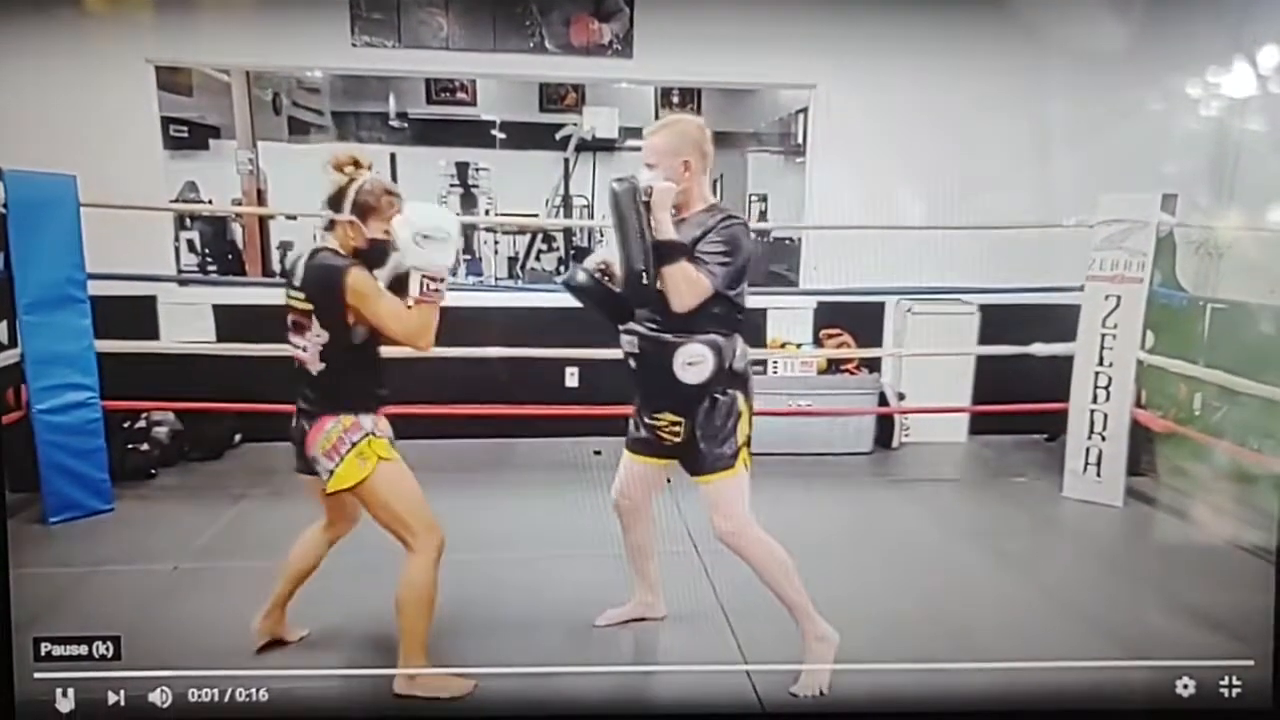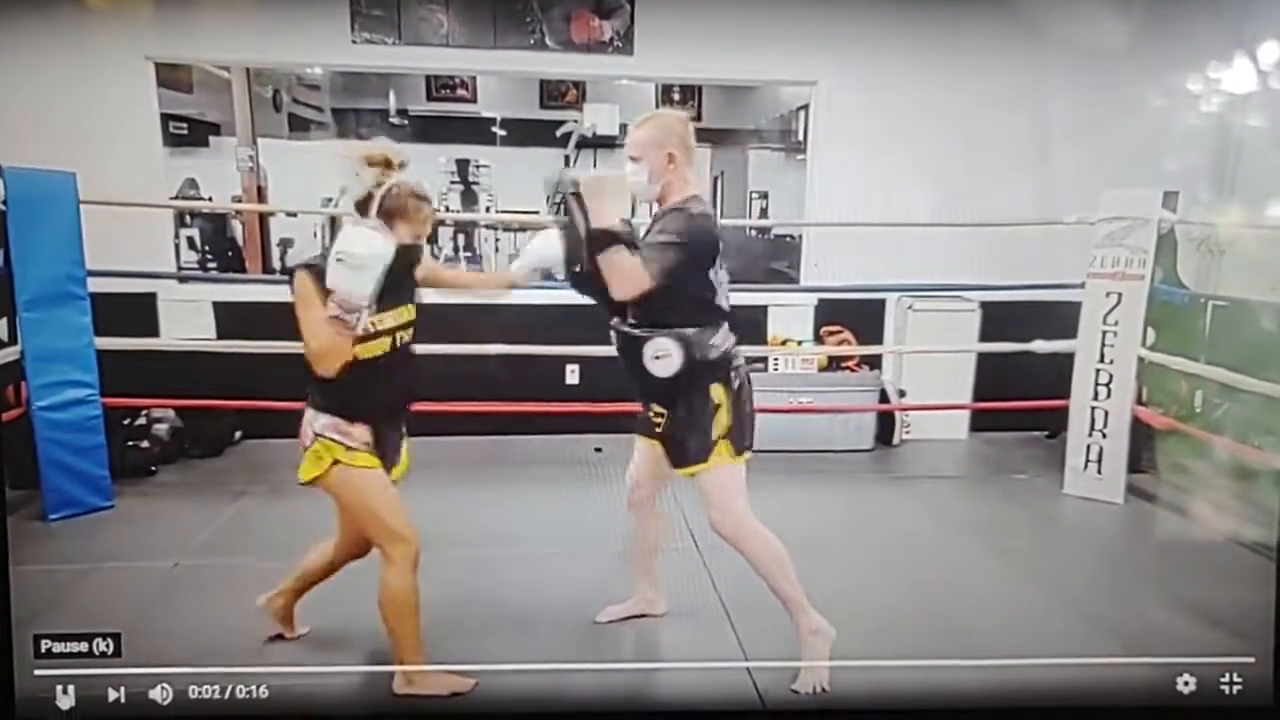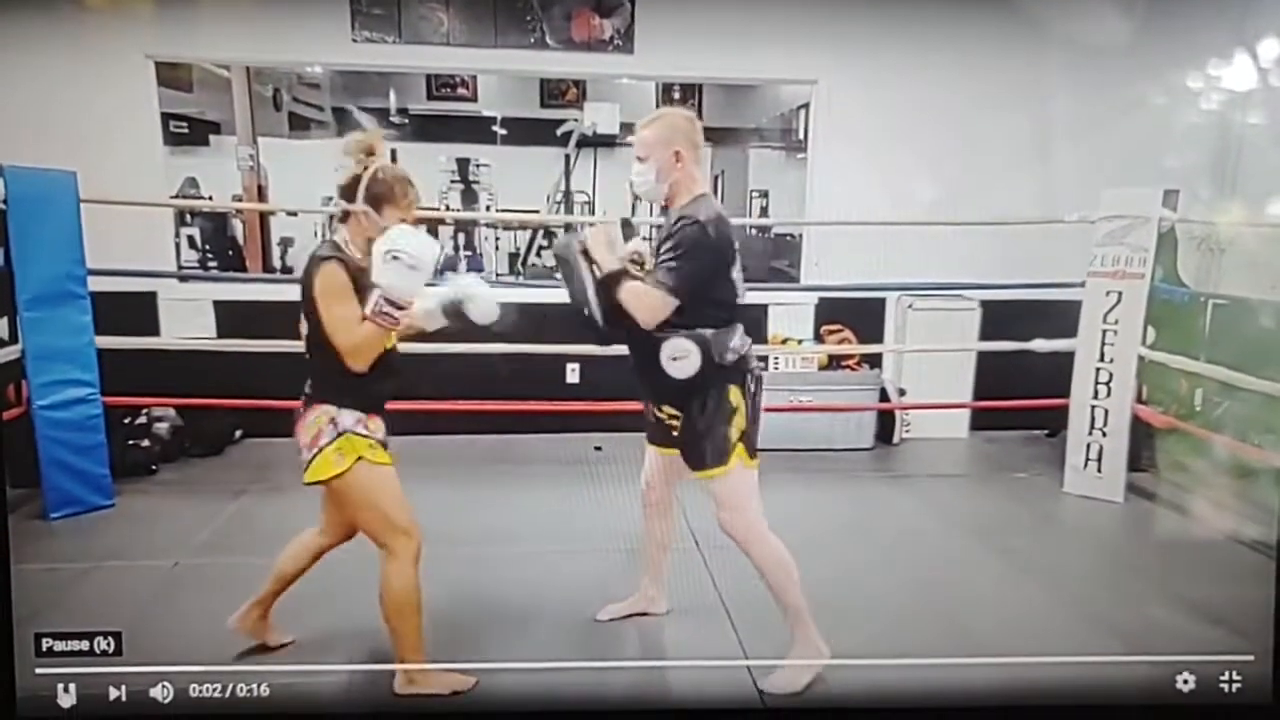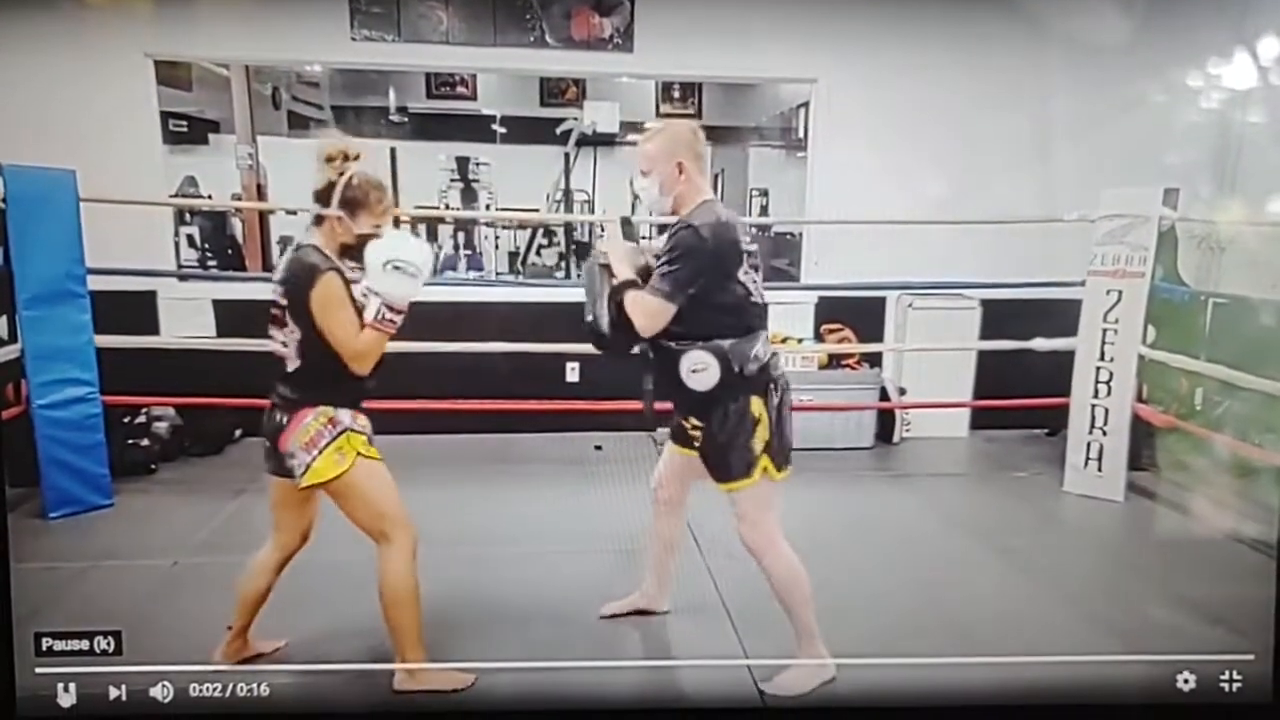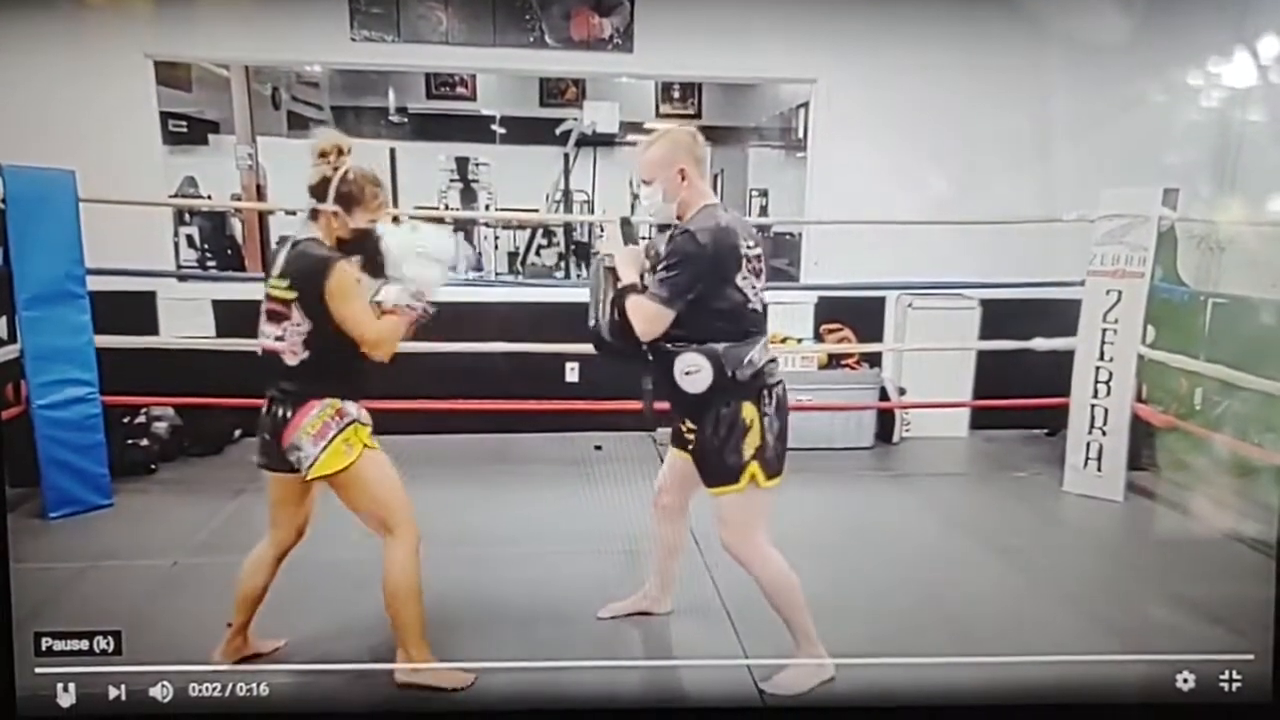
dt=0.2s
person 1, frame 1
left shoulder: (726, 230)
right shoulder: (668, 224)
left elbow: (685, 296)
right elbow: (647, 295)
left wrist: (661, 225)
right wrist: (610, 274)
left hip: (712, 398)
right hip: (660, 394)
left knee: (732, 525)
right knee: (628, 498)
left ankle: (817, 634)
right ankle: (648, 598)
person 1, frame 2
left shoulder: (691, 222)
right shoulder: (669, 217)
left elbow: (628, 286)
right elbow: (633, 287)
left wrist: (600, 216)
right wrist: (594, 253)
left hip: (705, 387)
right hip: (665, 387)
left knee: (730, 518)
right knee: (640, 490)
left ankle: (811, 627)
right ankle: (648, 594)
person 1, frame 3
left shoulder: (698, 226)
right shoulder: (690, 218)
left elbow: (650, 312)
right elbow: (660, 296)
left wrist: (606, 260)
right wrist: (621, 269)
left hip: (717, 390)
right hip: (682, 387)
left knee: (741, 521)
right knee: (655, 491)
left ankle: (809, 643)
right ankle: (652, 593)
person 1, frame 4
left shoulder: (696, 234)
right shoulder: (716, 223)
left elbow: (648, 320)
left wrist: (622, 270)
right wrist: (641, 275)
left hip: (741, 400)
right hip: (710, 395)
left knee: (759, 533)
right knee: (666, 489)
left ankle: (815, 653)
right ankle: (655, 592)
person 1, frame 5
left shoulder: (695, 240)
right shoulder: (732, 228)
left elbow: (648, 326)
left wrist: (628, 274)
right wrist: (650, 277)
left hip: (737, 406)
right hip: (716, 399)
left knee: (743, 540)
right knee: (669, 494)
left ankle: (813, 654)
right ankle: (657, 594)
person 2, frame 1
left shoulder: (311, 264)
right shoulder: (347, 276)
right elbow: (419, 337)
left wrist: (397, 270)
right wrist: (431, 269)
left hip: (318, 423)
right hip: (349, 429)
left knee: (337, 521)
right knee: (426, 541)
left ankle: (272, 619)
right ankle: (413, 670)
person 2, frame 2
left shoulder: (401, 264)
right shoulder: (313, 275)
left elbow: (476, 280)
right elbow: (326, 363)
right wrist: (348, 297)
left hip: (382, 427)
right hip: (338, 433)
left knee: (357, 539)
right knee: (403, 546)
left ankle: (282, 602)
right ankle: (412, 672)
person 2, frame 3
left shoulder: (365, 262)
right shoulder: (332, 269)
left elbow: (384, 332)
right elbow: (358, 355)
left wrist: (434, 308)
right wrist: (396, 293)
left hip: (353, 420)
right hip: (340, 424)
left knee: (335, 528)
right knee: (404, 542)
left ankle: (254, 617)
right ankle: (413, 672)
person 2, frame 4
left shoulder: (302, 260)
right shoulder: (323, 277)
right elbow: (360, 357)
left wrist: (380, 293)
right wrist: (391, 297)
left hip: (293, 420)
right hip: (326, 425)
left knee: (287, 539)
right knee: (399, 538)
left ankle: (234, 643)
right ankle: (412, 667)
person 2, frame 5
left shoulder: (291, 255)
right shoulder: (331, 268)
right elbow: (378, 345)
left wrist: (383, 287)
right wrist: (413, 292)
left hip: (283, 414)
right hip: (326, 418)
left knee: (281, 535)
right knee: (402, 530)
left ankle: (234, 642)
right ankle: (415, 660)
